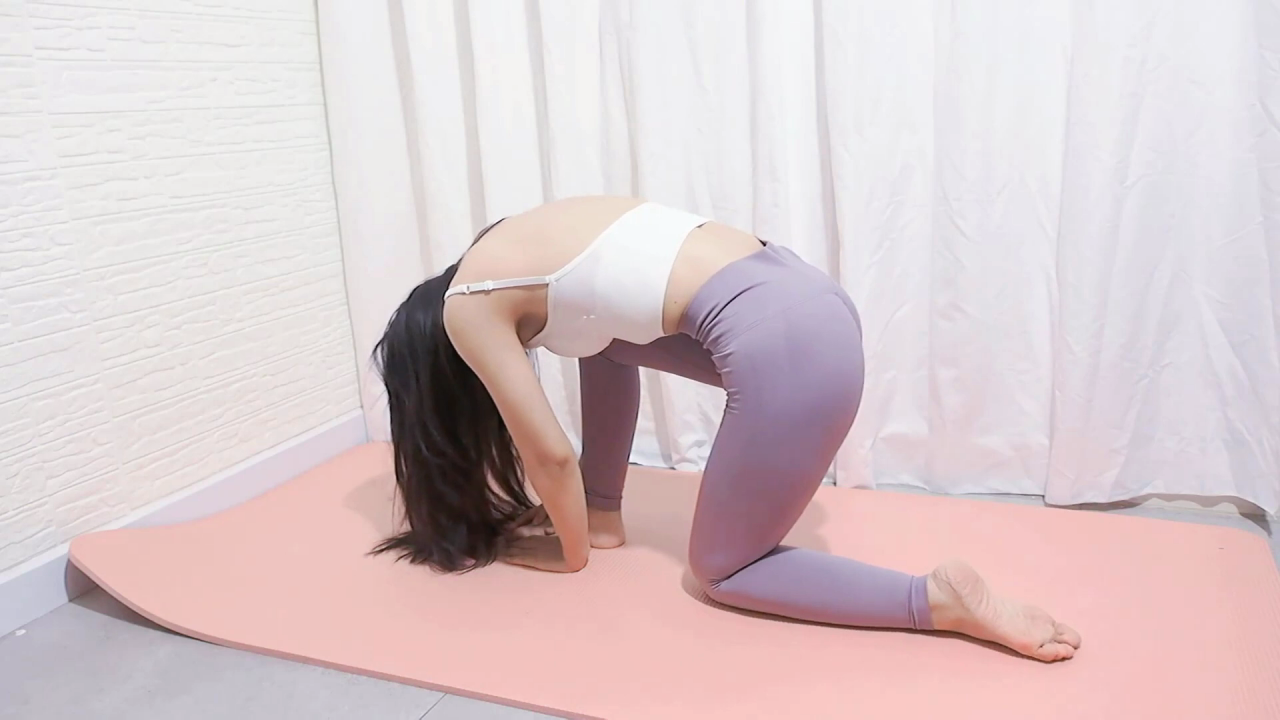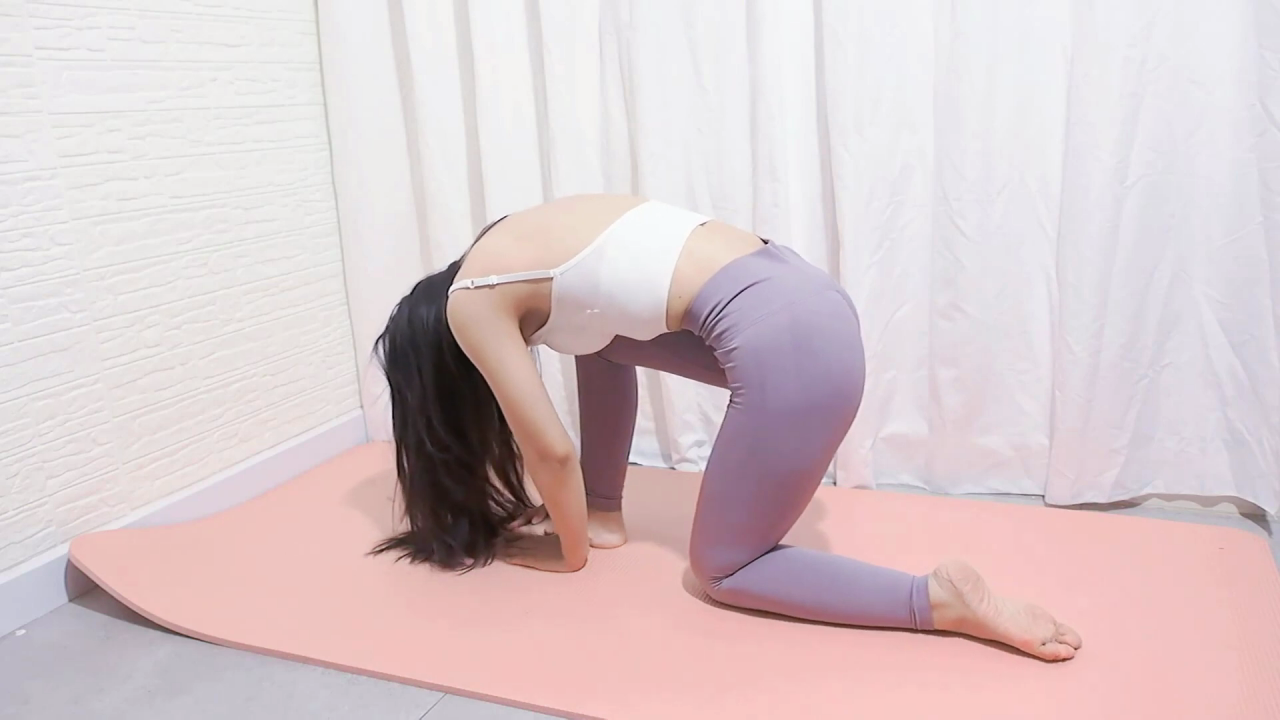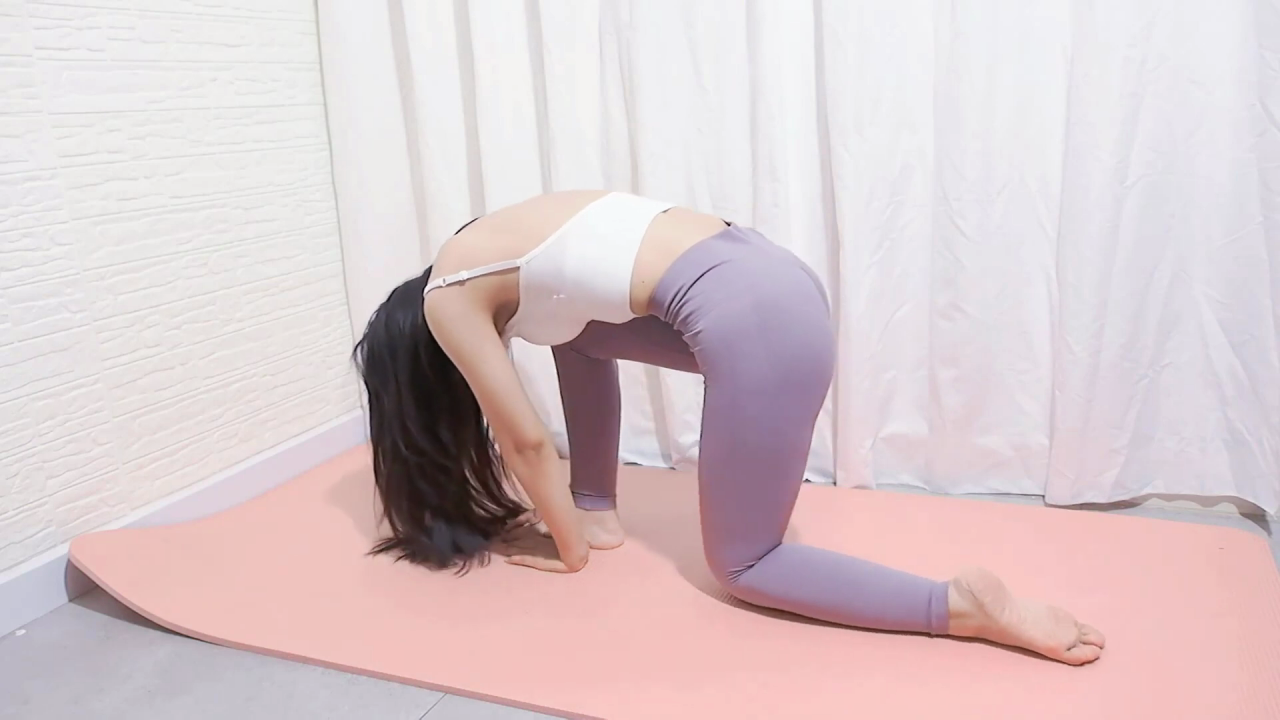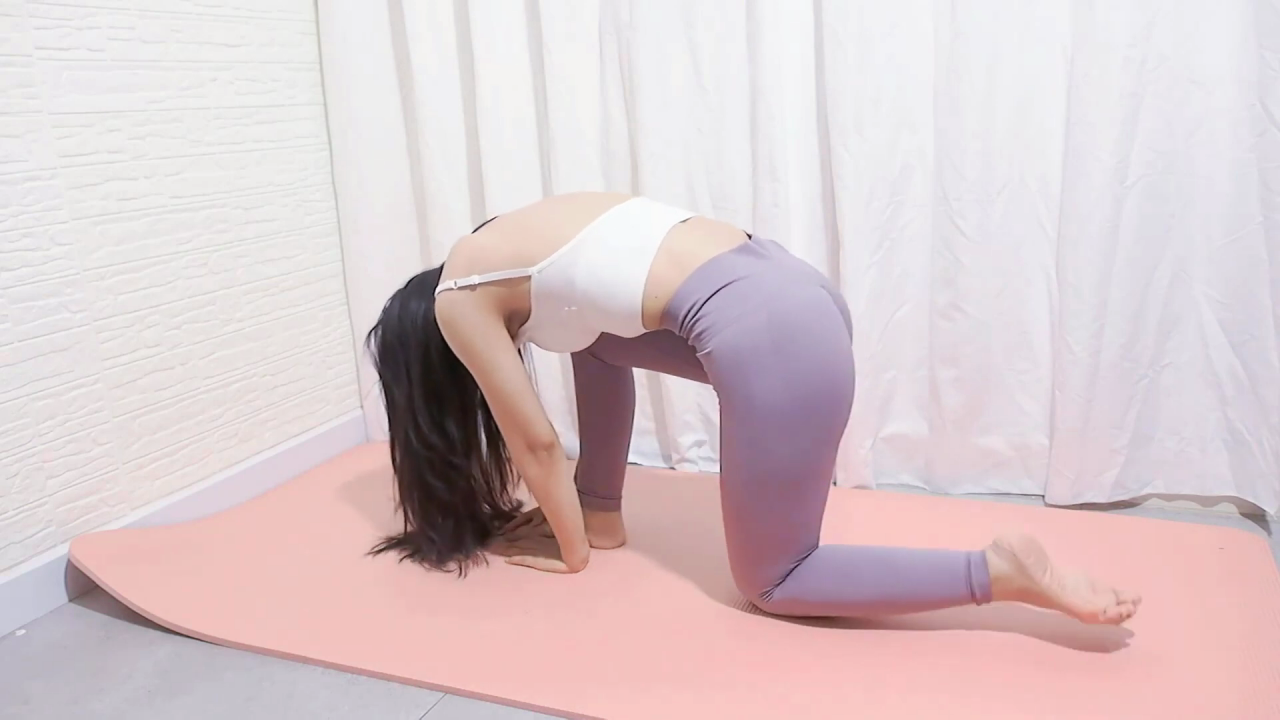
dt=0.7s
person 1, frame 1
left shoulder: (465, 306)
right shoulder: (515, 250)
left elbow: (550, 452)
left wrist: (571, 550)
right wrist: (585, 518)
left hip: (786, 347)
right hip: (804, 294)
left knee: (720, 569)
left ankle: (940, 599)
right ankle: (604, 513)
person 1, frame 2
left shoulder: (469, 300)
right shoulder: (518, 245)
left elbow: (550, 448)
left wrist: (569, 549)
right wrist: (580, 514)
left hip: (789, 345)
right hip: (801, 294)
left knee: (721, 568)
left ankle: (944, 599)
right ankle: (603, 513)
person 1, frame 3
left shoulder: (445, 298)
right shoulder: (492, 249)
left elbow: (525, 440)
left wrist: (569, 550)
right wrist: (575, 517)
left hip: (752, 321)
right hip: (769, 273)
left knee: (741, 564)
left ankle: (964, 606)
right ankle: (597, 510)
person 1, frame 4
left shoulder: (457, 297)
right shoulder: (514, 239)
left elbow: (533, 438)
left wrist: (570, 550)
right wrist: (582, 514)
left hip: (772, 335)
right hip: (789, 284)
left knee: (771, 581)
left ankle: (1004, 571)
right ankle: (603, 512)
